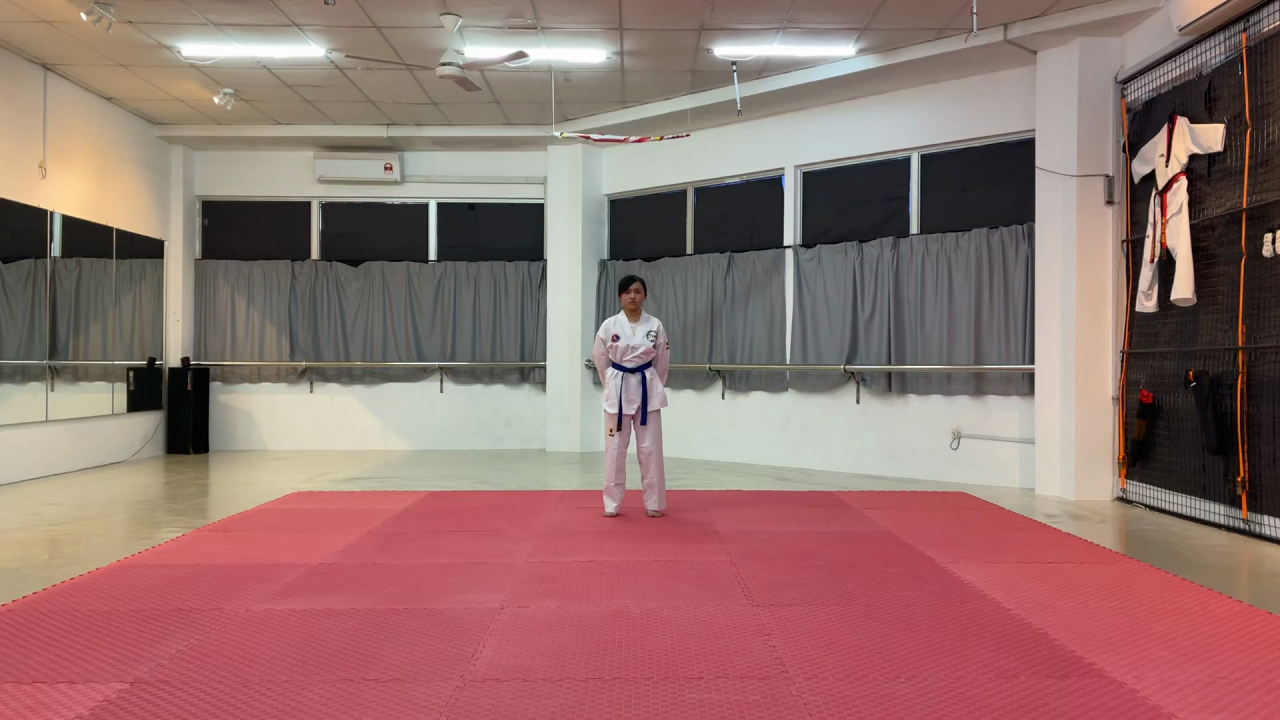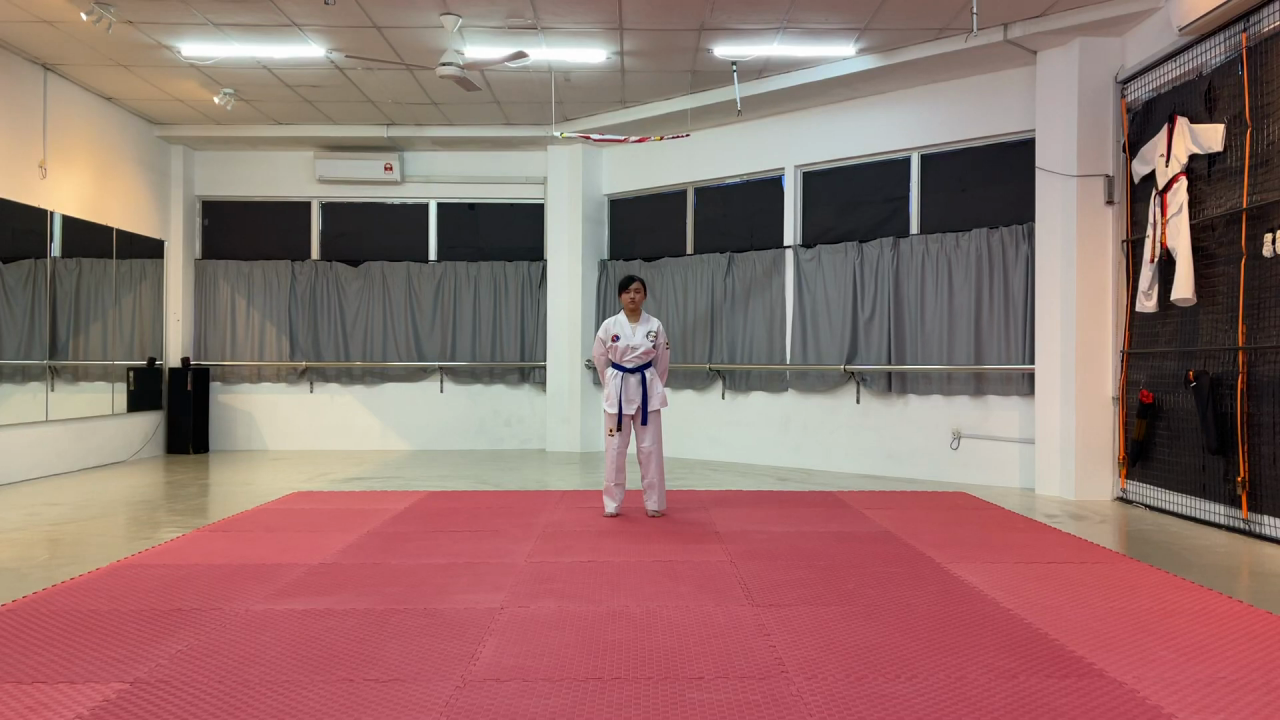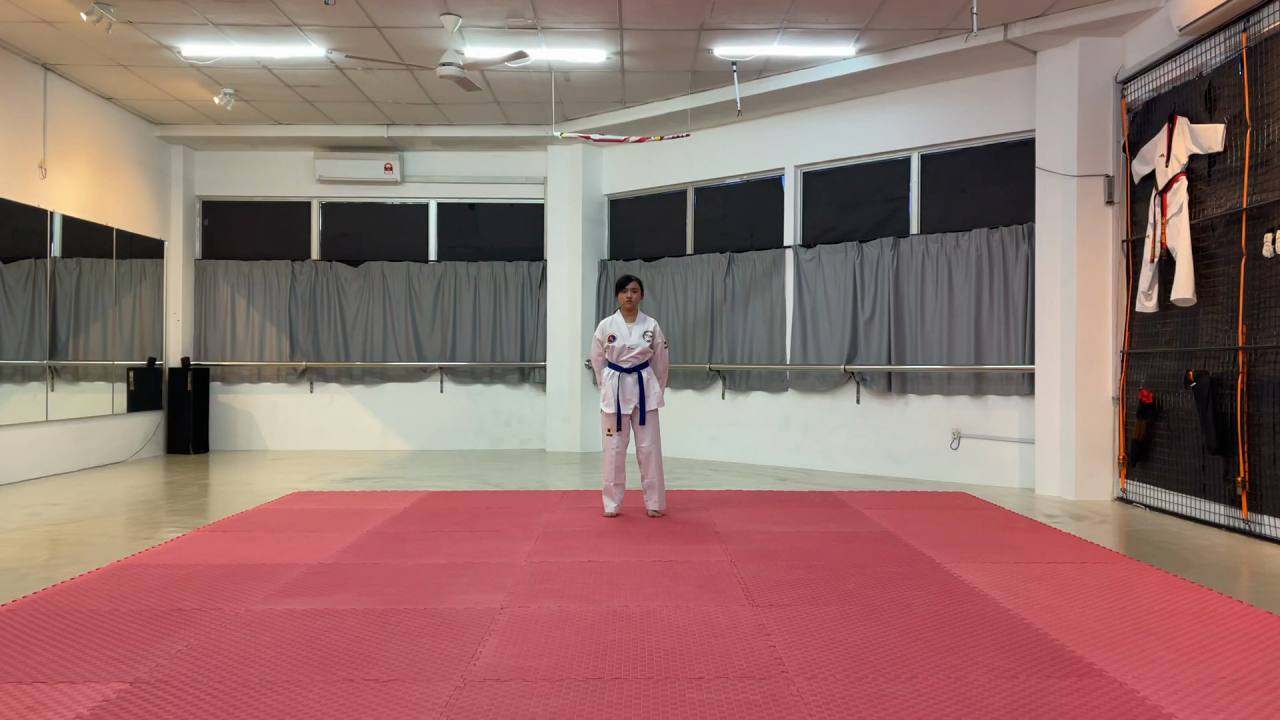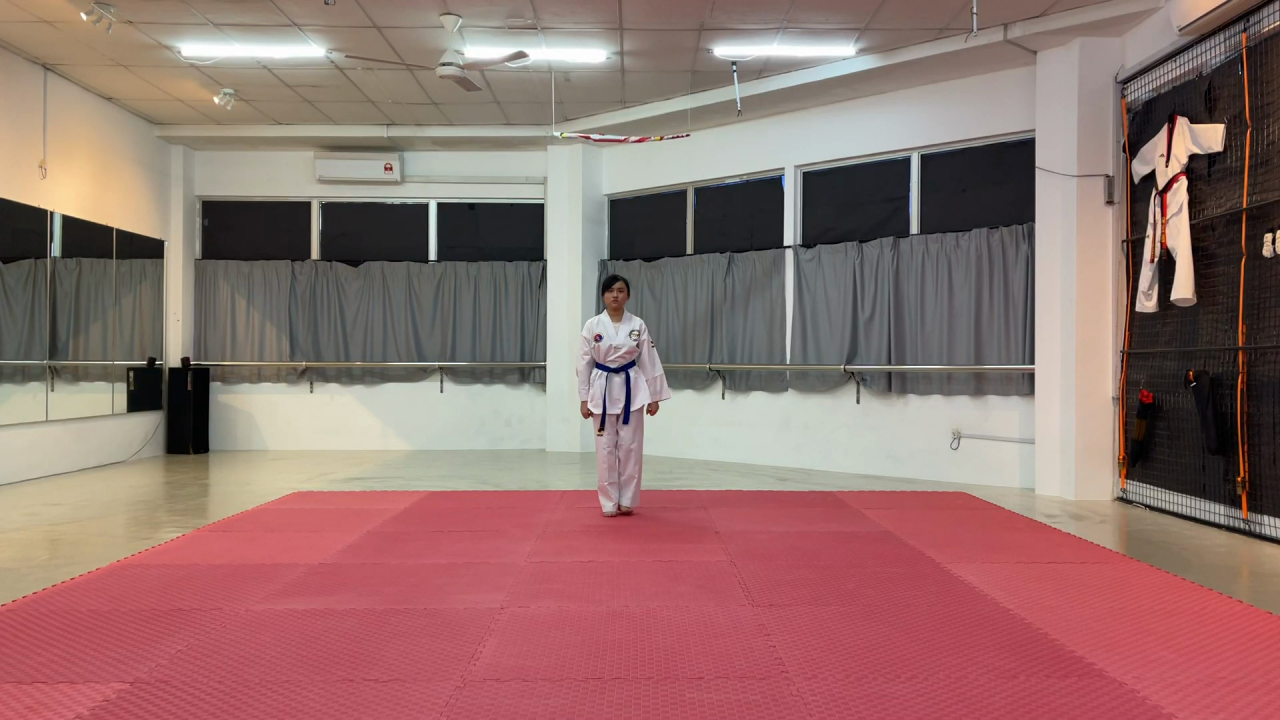
dt=0.4s
person 1, frame 1
left shoulder: (655, 326)
right shoulder: (609, 325)
left elbow: (662, 362)
right elbow: (601, 360)
left wrist: (651, 386)
right wrist: (615, 385)
left hip: (647, 389)
right hip: (618, 389)
left knee: (650, 447)
right knee: (616, 447)
left ankle: (654, 503)
right ankle: (612, 503)
person 1, frame 2
left shoulder: (655, 326)
right shoulder: (609, 326)
left elbow: (661, 362)
right elbow: (600, 360)
left wrist: (649, 386)
right wrist: (615, 386)
left hip: (646, 390)
right hip: (618, 389)
left knee: (650, 447)
right knee: (616, 447)
left ankle: (654, 503)
right ankle: (612, 503)
person 1, frame 3
left shoulder: (651, 326)
right shoulder: (606, 326)
left elbow: (660, 363)
right elbow: (598, 362)
left wrist: (655, 392)
right wrist: (607, 389)
left hip: (643, 389)
right hip: (614, 390)
left knee: (649, 447)
right knee: (614, 448)
left ankle: (655, 503)
right ankle: (612, 503)
person 1, frame 4
left shoulder: (638, 325)
right shoulder: (592, 325)
left elbow: (649, 361)
right elbow: (584, 363)
left wrist: (654, 396)
right wrist: (585, 398)
left hip: (631, 389)
right hip: (602, 389)
left knee: (631, 446)
right knee: (606, 447)
left ankle: (626, 500)
right ankle: (609, 502)
